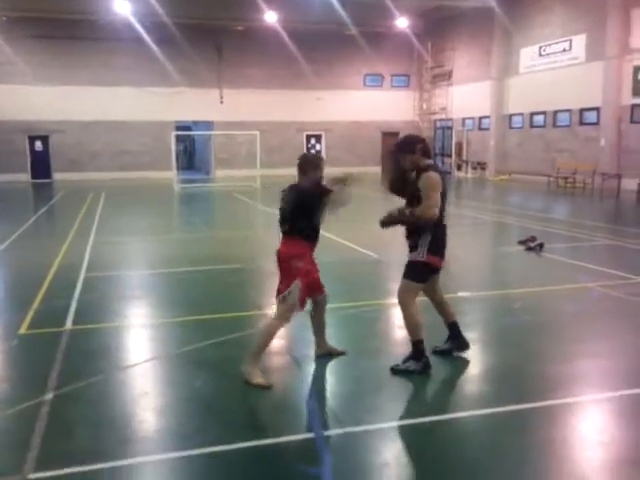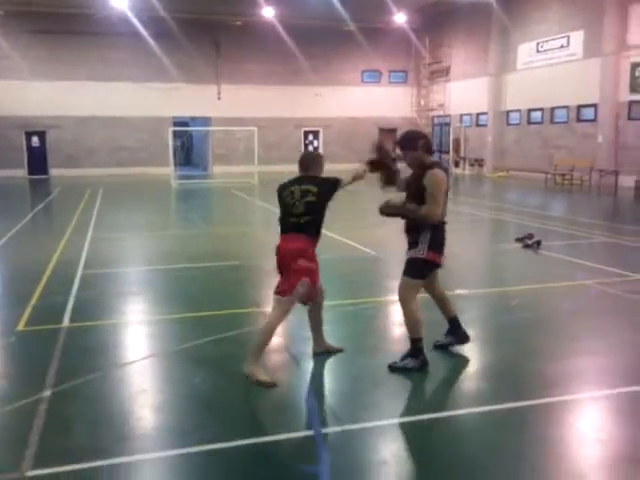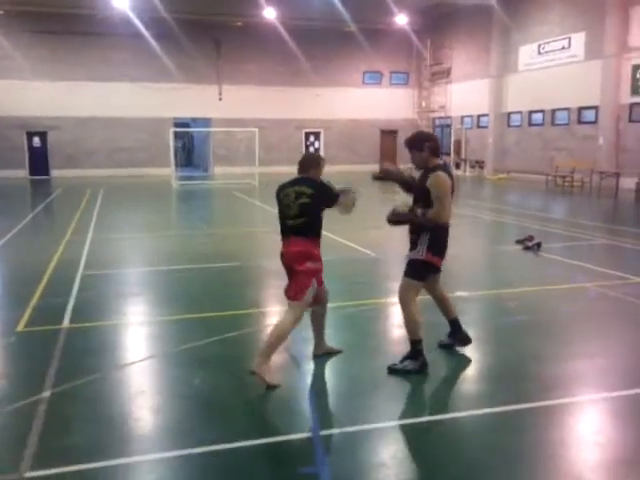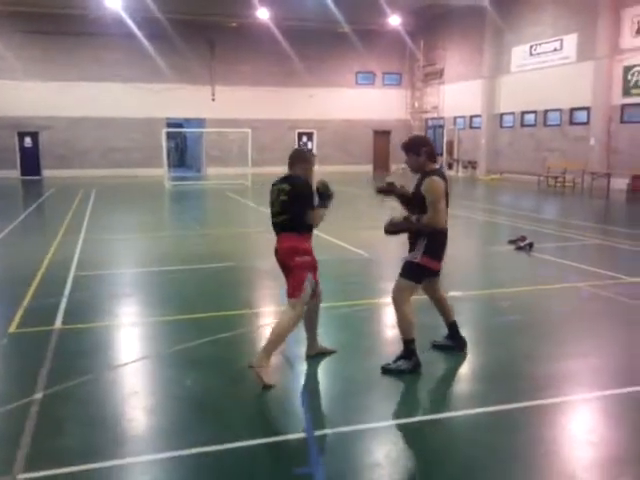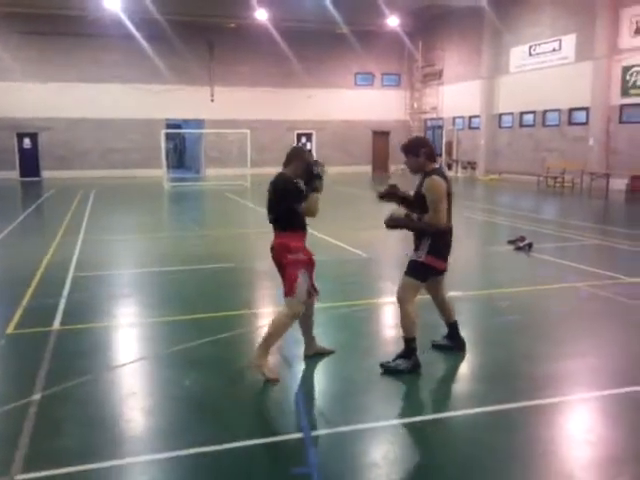
dt=0.1s
person 1, frame 1
left shoulder: (430, 176)
right shoulder: (421, 174)
left elbow: (429, 213)
right elbow: (397, 189)
left wrist: (399, 216)
right wrist: (398, 167)
left hip: (427, 243)
right hip: (431, 242)
left knee: (405, 297)
right knee: (432, 291)
left ankle: (419, 357)
right ankle: (456, 338)
person 1, frame 2
left shoulder: (435, 174)
right shoulder: (422, 170)
left elbow: (434, 214)
right elbow: (406, 187)
left wrist: (398, 209)
left hip: (427, 240)
right hip: (423, 238)
left knee: (406, 294)
right knee: (432, 286)
left ankle: (417, 355)
right ankle: (457, 331)
person 1, frame 3
left shoulder: (439, 177)
right shoulder: (429, 172)
left elbow: (442, 216)
right elbow: (416, 189)
left wrist: (407, 215)
right wrist: (396, 176)
left hip: (429, 242)
right hip: (426, 240)
left knee: (406, 295)
right knee: (434, 288)
left ankle: (417, 357)
right ankle: (458, 333)
person 1, frame 4
left shoulder: (433, 181)
right shoulder: (427, 177)
left elbow: (437, 222)
right elbow: (418, 206)
left wrist: (404, 225)
right wrist: (398, 193)
left hip: (427, 245)
right hip: (428, 244)
left knee: (400, 296)
right knee: (433, 291)
left ankle: (409, 357)
right ankle: (455, 338)
person 1, frame 5
left shoulder: (434, 181)
right shoulder: (429, 177)
left elbow: (438, 221)
right elbow: (421, 207)
left wrist: (404, 220)
right wrist: (399, 197)
left hip: (432, 245)
right hip: (432, 244)
left knee: (405, 295)
right knee: (436, 291)
left ankle: (409, 356)
right ankle: (455, 338)
person 2, frame 1
left shoulder: (294, 192)
right shoulder: (307, 193)
right elbow: (338, 201)
left wrist: (335, 184)
right wrist: (338, 186)
left hip: (301, 255)
right hip: (296, 257)
left knee: (320, 298)
right knee: (283, 313)
left ankle: (321, 345)
right ankle: (251, 365)
person 2, frame 2
left shoulder: (284, 188)
right shoulder: (321, 184)
right elbow: (351, 178)
right wrist: (361, 171)
left hip: (286, 246)
right hip: (302, 250)
left knee: (316, 295)
right knee: (281, 309)
left ankle: (319, 343)
right ankle: (252, 363)
person 2, frame 3
left shoulder: (282, 189)
right shoulder: (317, 187)
right elbow: (346, 206)
right wrist: (348, 195)
left hip: (289, 249)
right hip: (306, 252)
left knee: (321, 296)
right knee: (295, 312)
left ankle: (320, 345)
right ankle: (262, 362)
person 2, frame 4
left shoulder: (279, 185)
right shoulder: (299, 184)
right elbow: (315, 220)
left wrist: (316, 195)
right wrist: (325, 201)
left hip: (288, 245)
right hip: (297, 248)
left knee: (313, 296)
right knee: (297, 309)
left ankle: (313, 345)
right ankle: (263, 359)
person 2, frame 5
left shoulder: (281, 182)
right shoulder: (286, 184)
left elbow: (299, 207)
right elbow: (310, 211)
left wrist: (312, 185)
right wrist: (315, 183)
left hip: (289, 244)
right hip: (290, 246)
left knee: (309, 295)
right knee: (295, 307)
left ankle: (310, 345)
right ankle: (261, 355)
